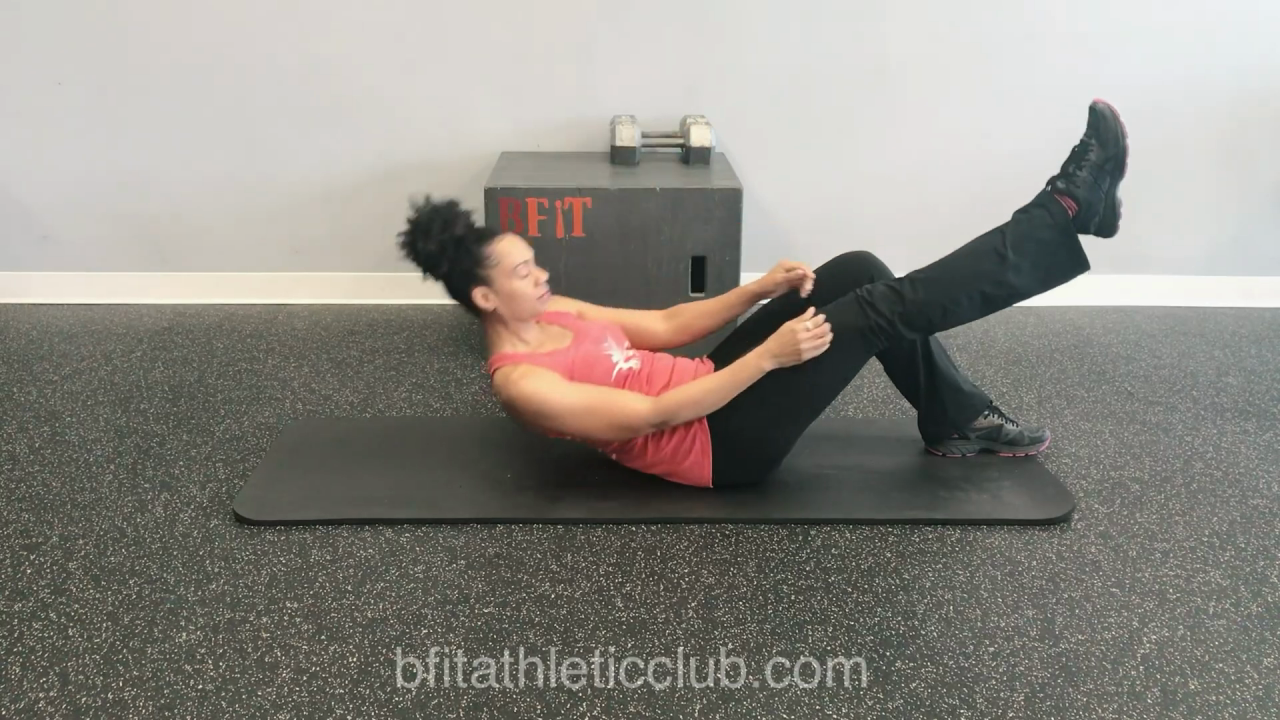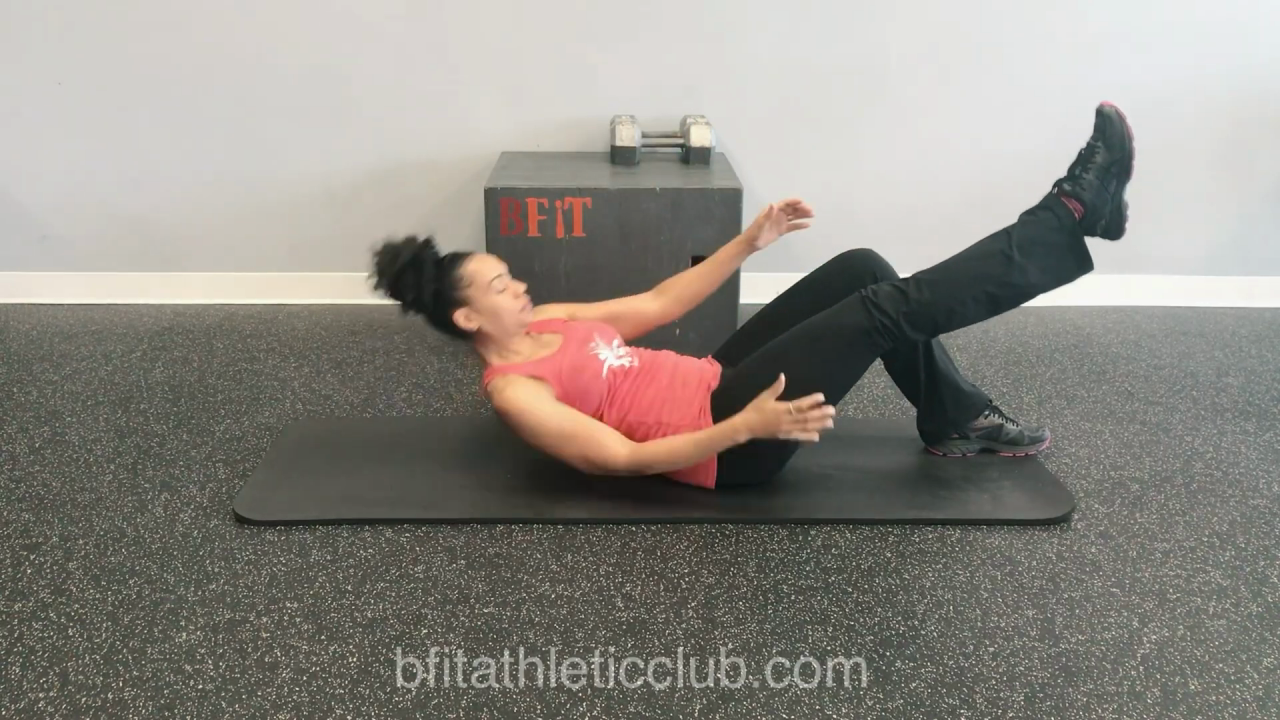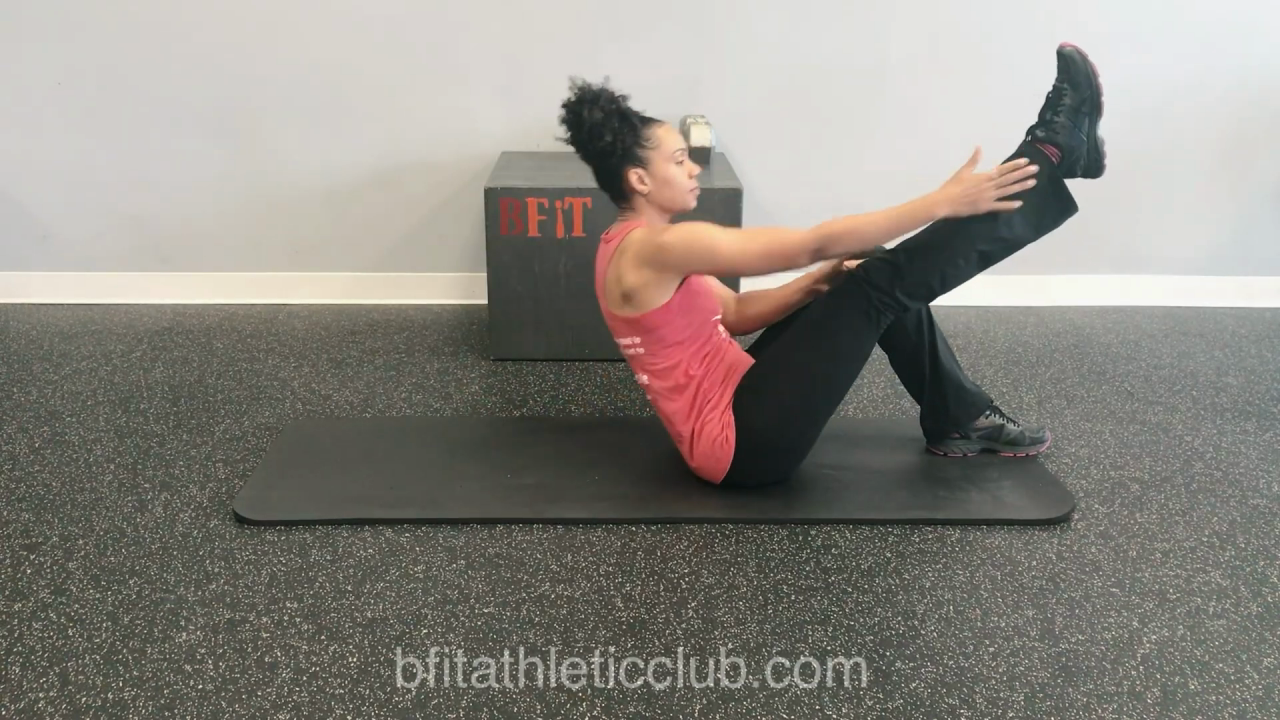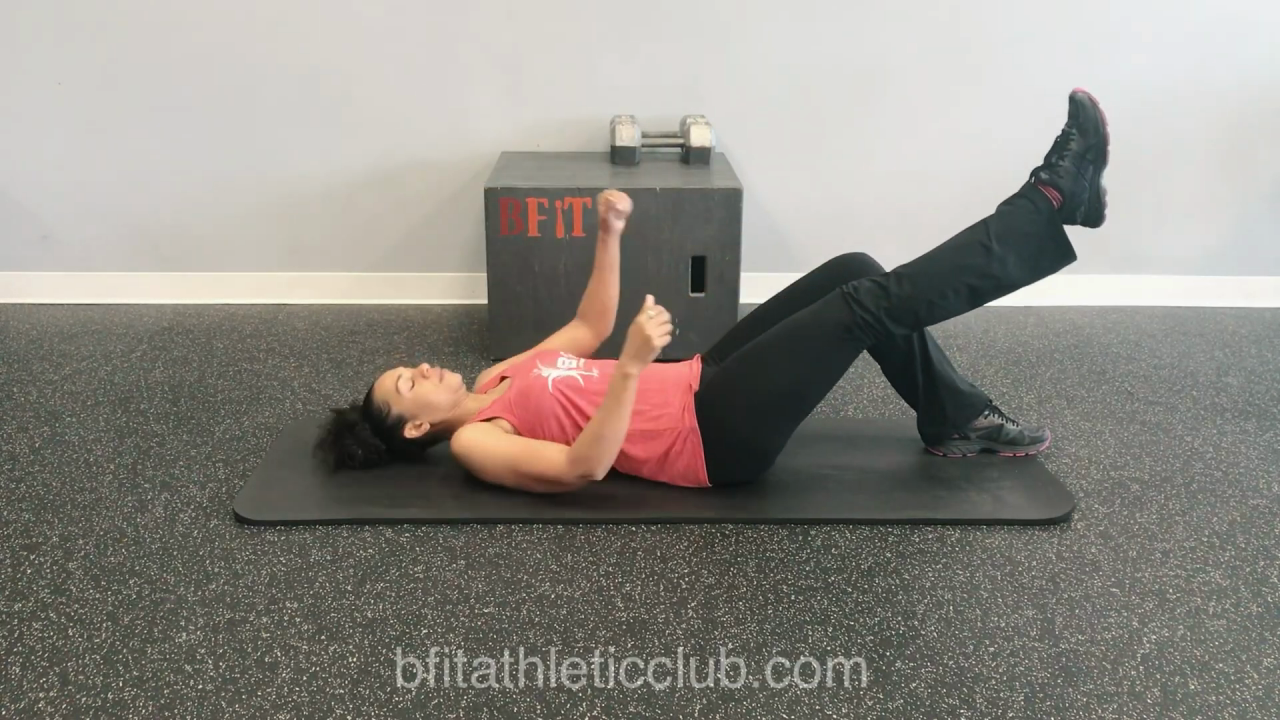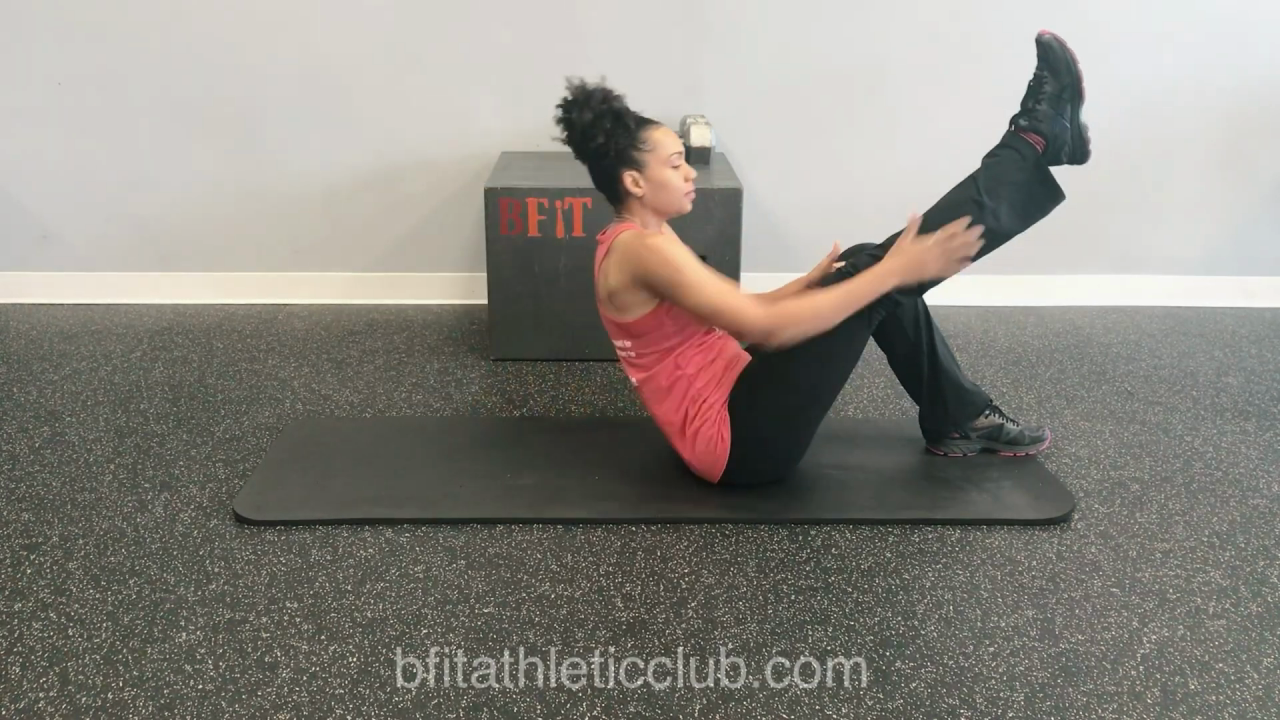
dt=1s
person 1, frame 1
left shoulder: (547, 315)
right shoulder: (522, 384)
left elbow: (668, 325)
right elbow: (656, 417)
left wrist: (761, 289)
right wrist: (773, 353)
left hip: (713, 388)
right hip: (720, 442)
left knee: (859, 271)
right knee: (884, 308)
left ankle: (957, 425)
right ankle: (1066, 210)
person 1, frame 2
left shoulder: (542, 324)
right shoulder: (512, 389)
left elbow: (657, 304)
right elbow: (625, 457)
left wrist: (749, 242)
right wrist: (742, 430)
left hip: (713, 389)
right hip: (721, 444)
left knee: (859, 270)
right knee: (889, 311)
left ankle: (956, 424)
right ankle: (1070, 213)
person 1, frame 3
left shoulder: (638, 239)
right shoulder: (658, 248)
left elbow: (732, 313)
right elbow: (819, 240)
left wrist: (821, 279)
right wrist: (943, 200)
left hip: (739, 399)
right hip: (746, 440)
left knee: (871, 275)
right knee: (884, 285)
left ankle: (959, 424)
right ankle: (1050, 156)
person 1, frame 4
left shoulder: (498, 378)
right shoulder: (476, 445)
left elbow: (587, 325)
right elbow: (586, 467)
left wrist: (611, 232)
right wrist: (635, 362)
left hip: (698, 389)
right hip: (714, 436)
left knee: (853, 271)
right knee: (871, 306)
left ankle: (956, 422)
right ankle: (1048, 204)
person 1, frame 5
left shoulder: (638, 237)
right shoulder: (644, 253)
left elbow: (735, 316)
right elbow: (771, 329)
left wrist: (811, 282)
right wrist: (889, 274)
left hip: (730, 410)
right hip: (741, 442)
left knee: (870, 273)
right knee: (881, 276)
left ankle: (959, 423)
right ankle: (1034, 142)
